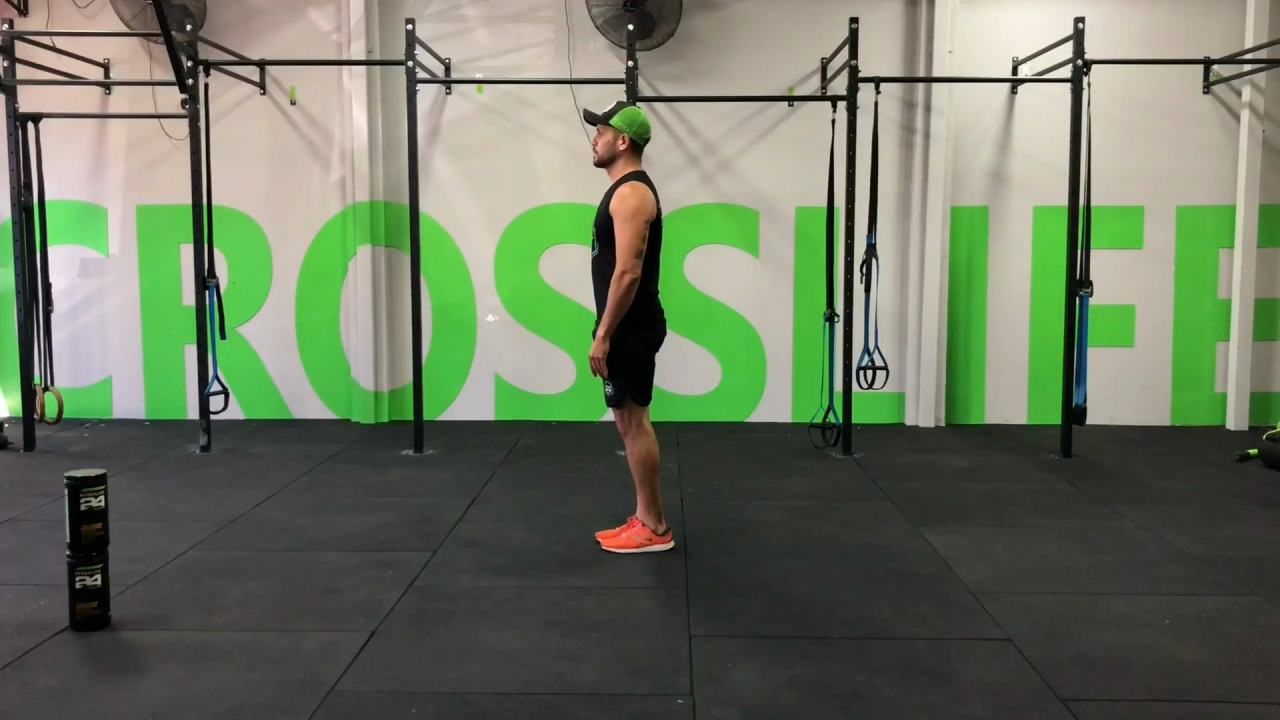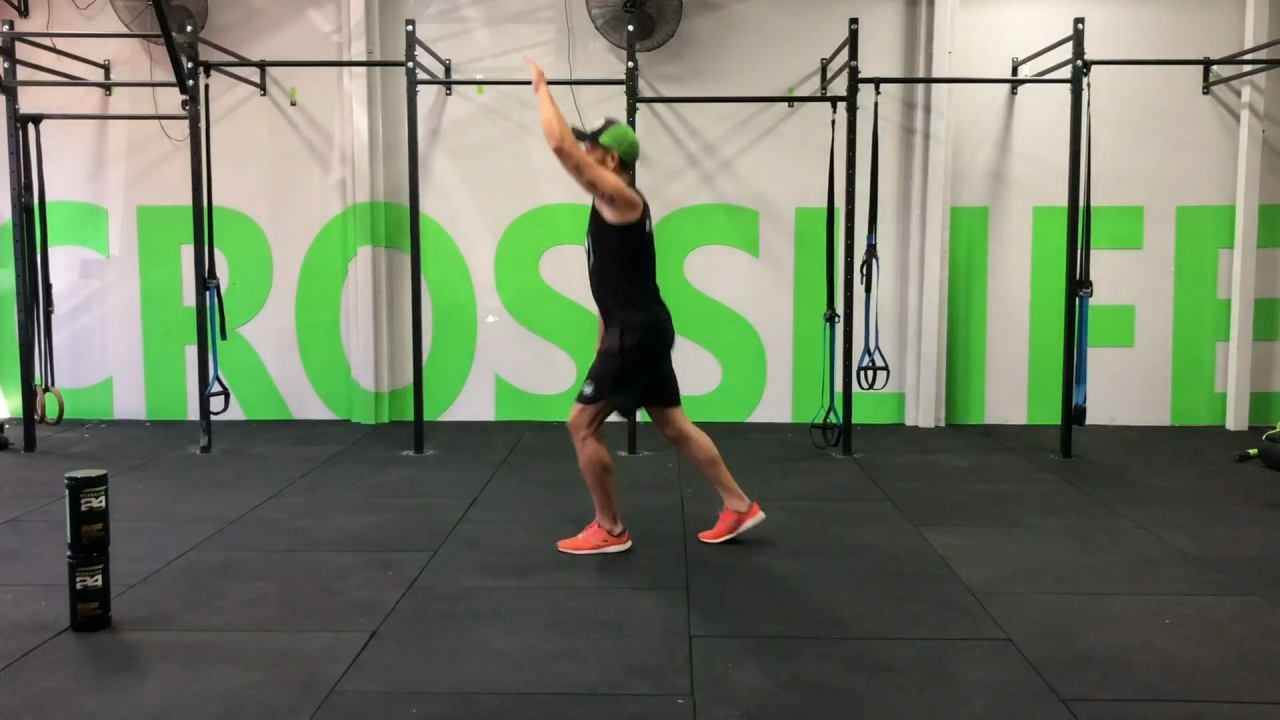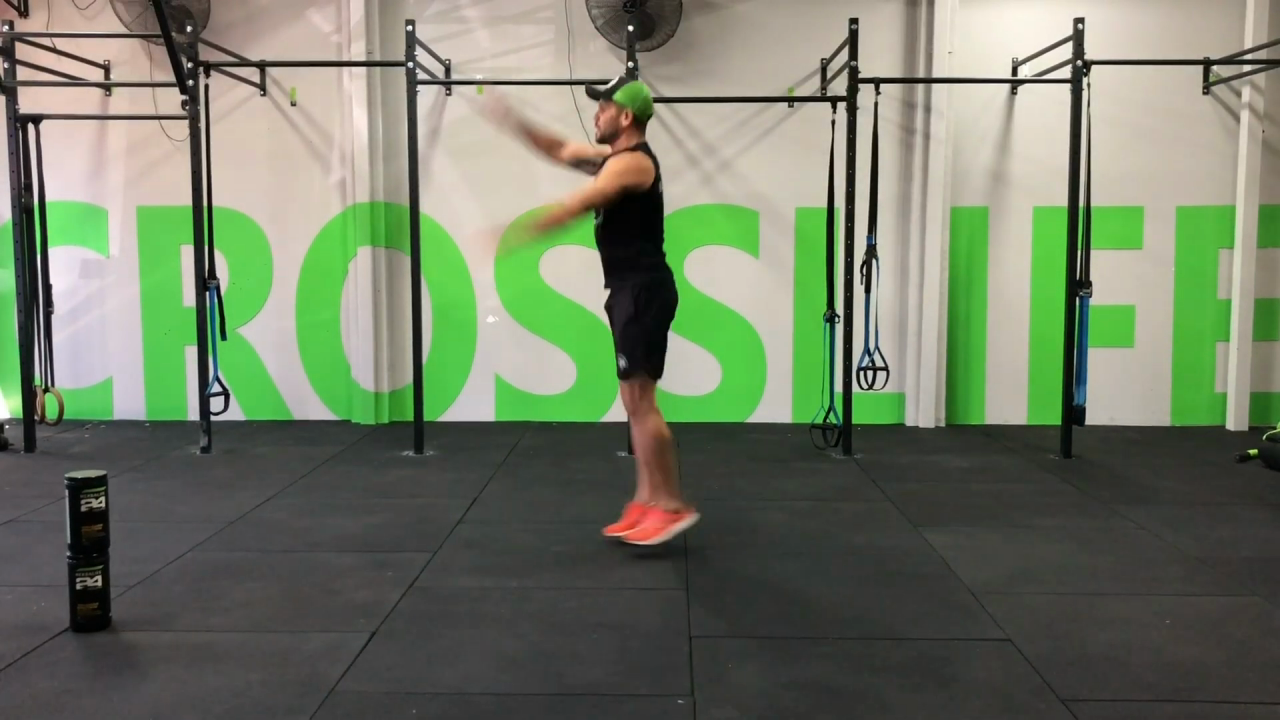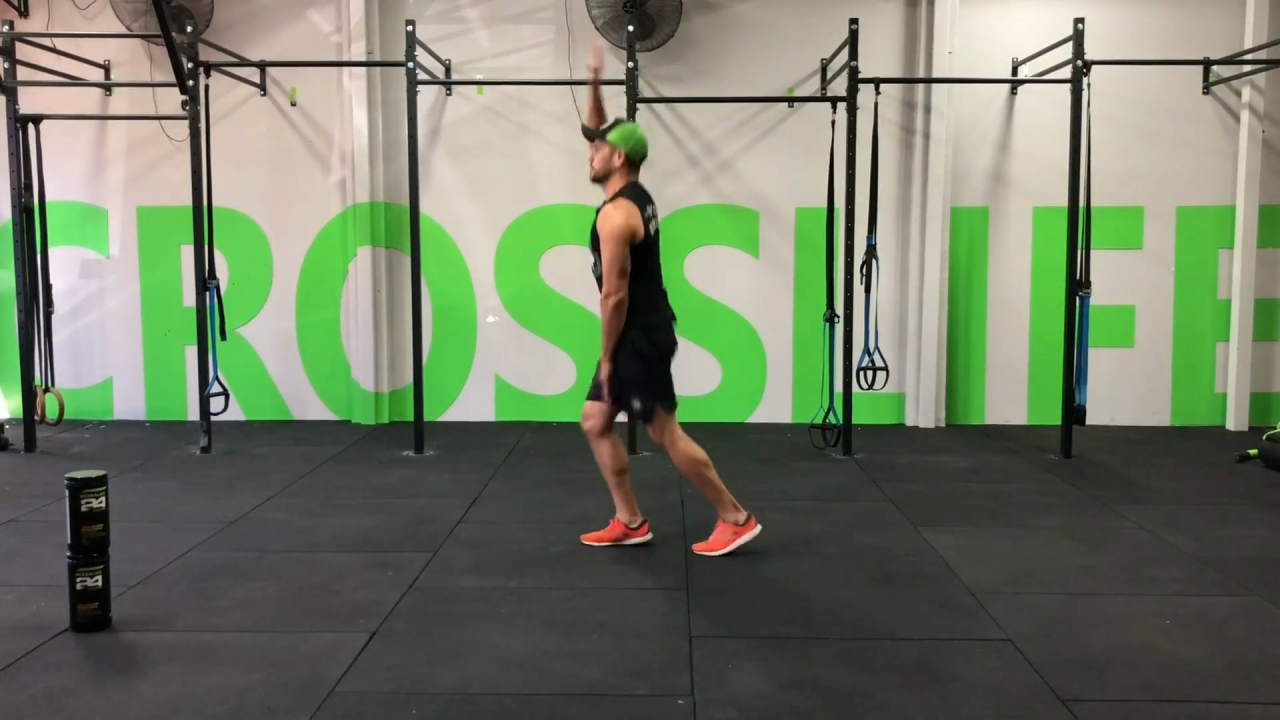
dt=0.7s
person 1, frame 1
left shoulder: (630, 193)
right shoulder: (629, 189)
left elbow: (627, 272)
left wrist: (602, 335)
right wrist: (607, 330)
left hip: (630, 328)
right hip: (627, 326)
left knee: (633, 424)
right knee: (631, 424)
left ankle: (654, 528)
right ankle: (645, 518)
person 1, frame 2
left shoulder: (618, 197)
right shoulder: (614, 207)
left elbow: (560, 144)
left wrist: (541, 87)
right wrist: (604, 340)
left hip: (634, 332)
right hip: (646, 328)
left knee: (582, 425)
right knee: (674, 426)
left ankle: (609, 528)
right ankle: (738, 507)
person 1, frame 3
left shoulder: (633, 161)
right shoulder: (619, 158)
left elbow: (578, 204)
right elbow: (560, 148)
left wrist: (519, 228)
right wrist: (511, 118)
left hip: (644, 295)
right hip: (632, 295)
left knee: (641, 403)
right knee: (637, 403)
left ankle: (670, 505)
right ankle: (647, 500)
person 1, frame 4
left shoulder: (616, 214)
right shoulder: (630, 192)
left elbow: (613, 292)
right elbow: (599, 134)
left wrist: (606, 357)
right wrist: (594, 82)
left hip: (642, 337)
right hip: (634, 334)
left knee: (665, 436)
right knee: (595, 424)
left ankle: (735, 519)
right ankle: (628, 521)
